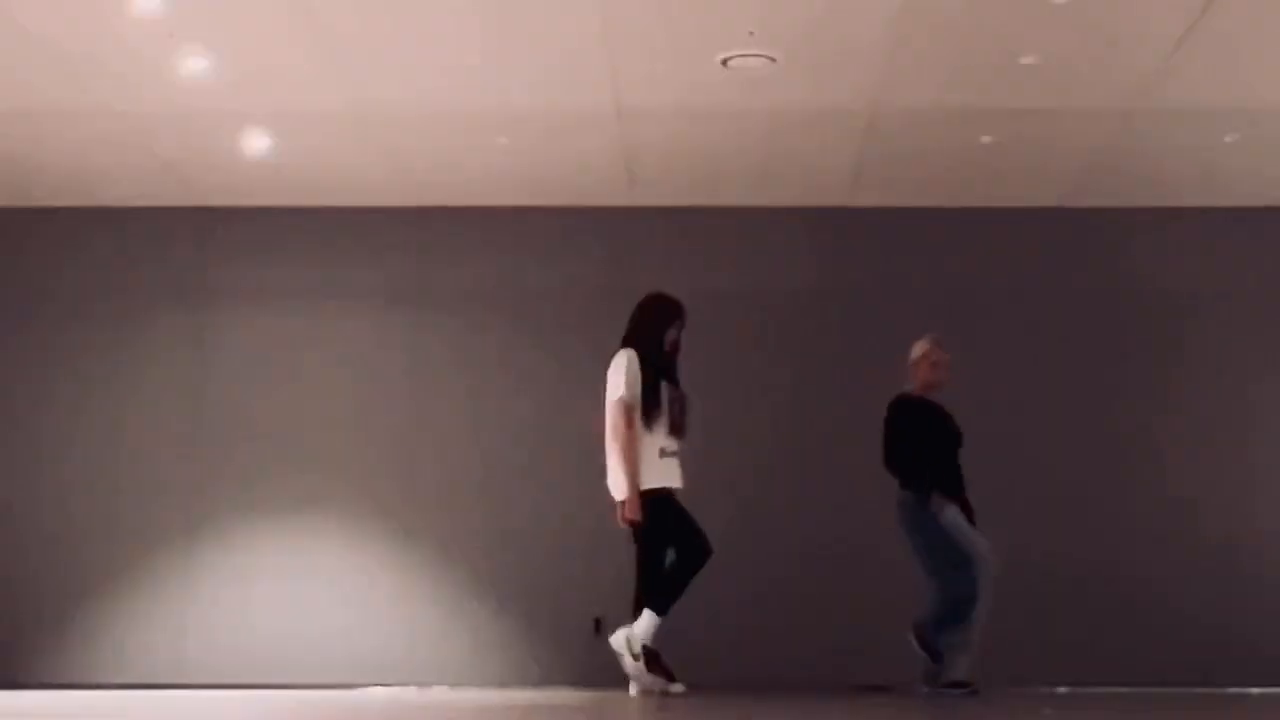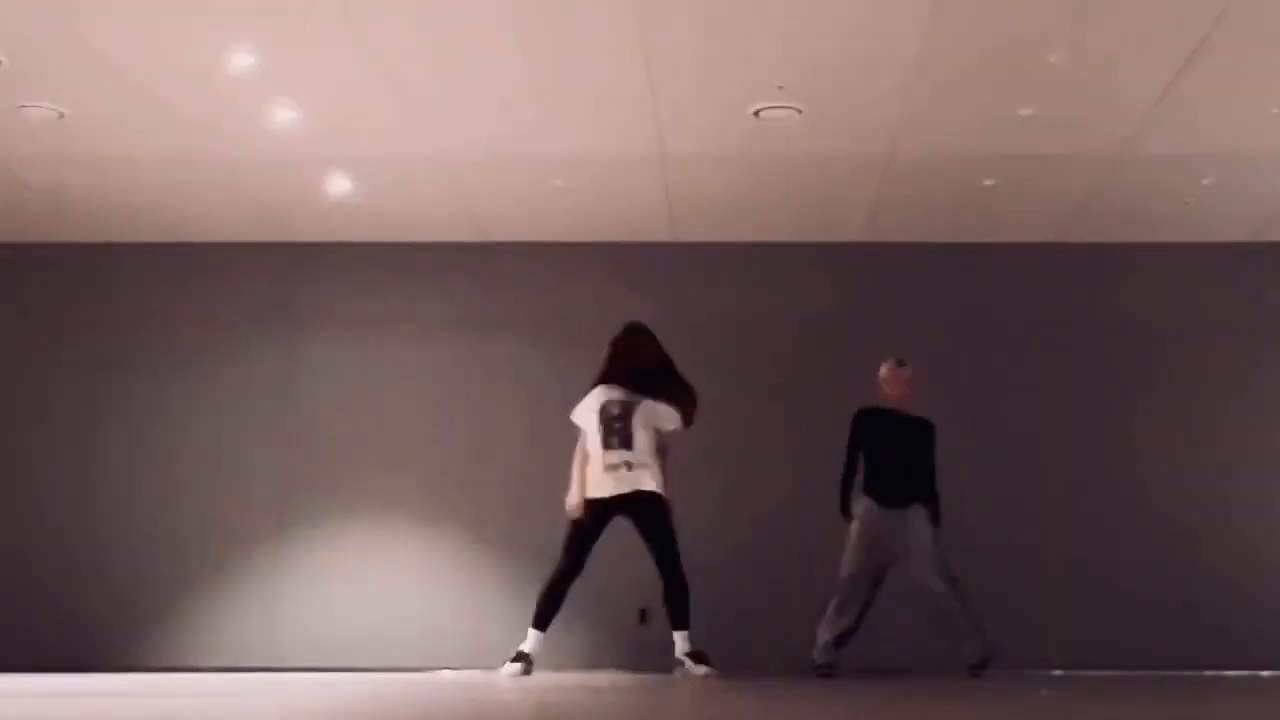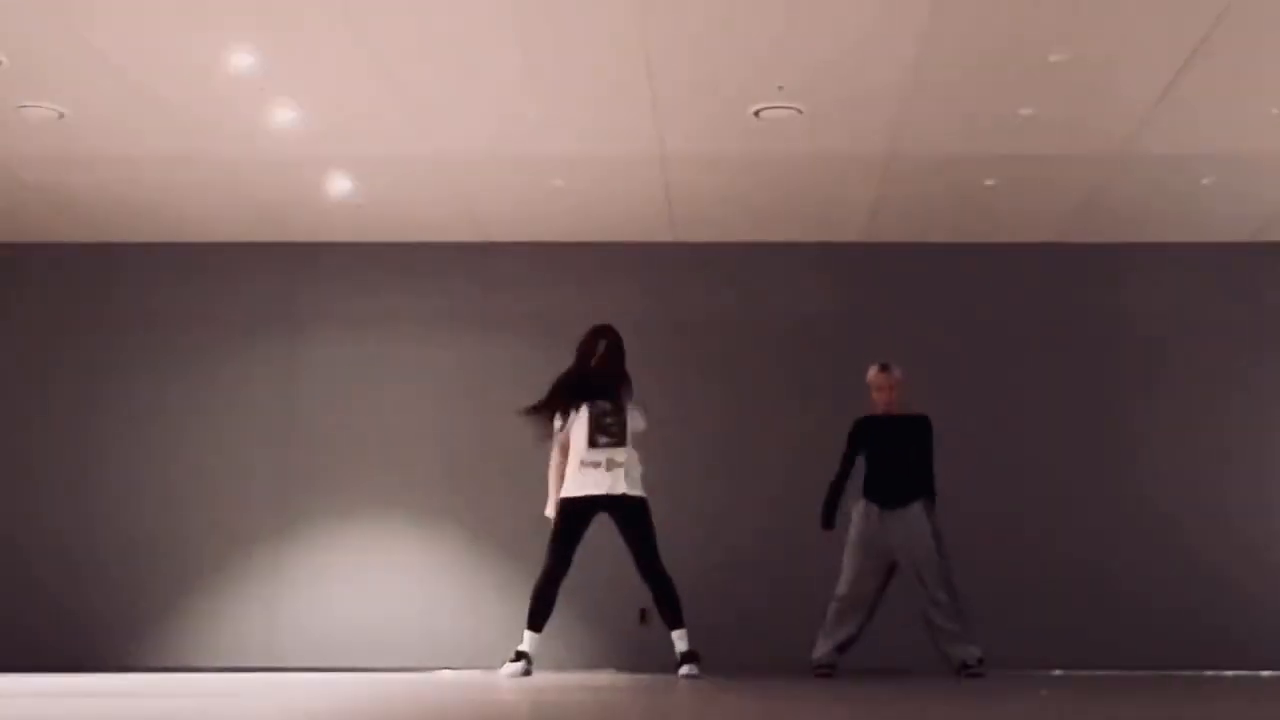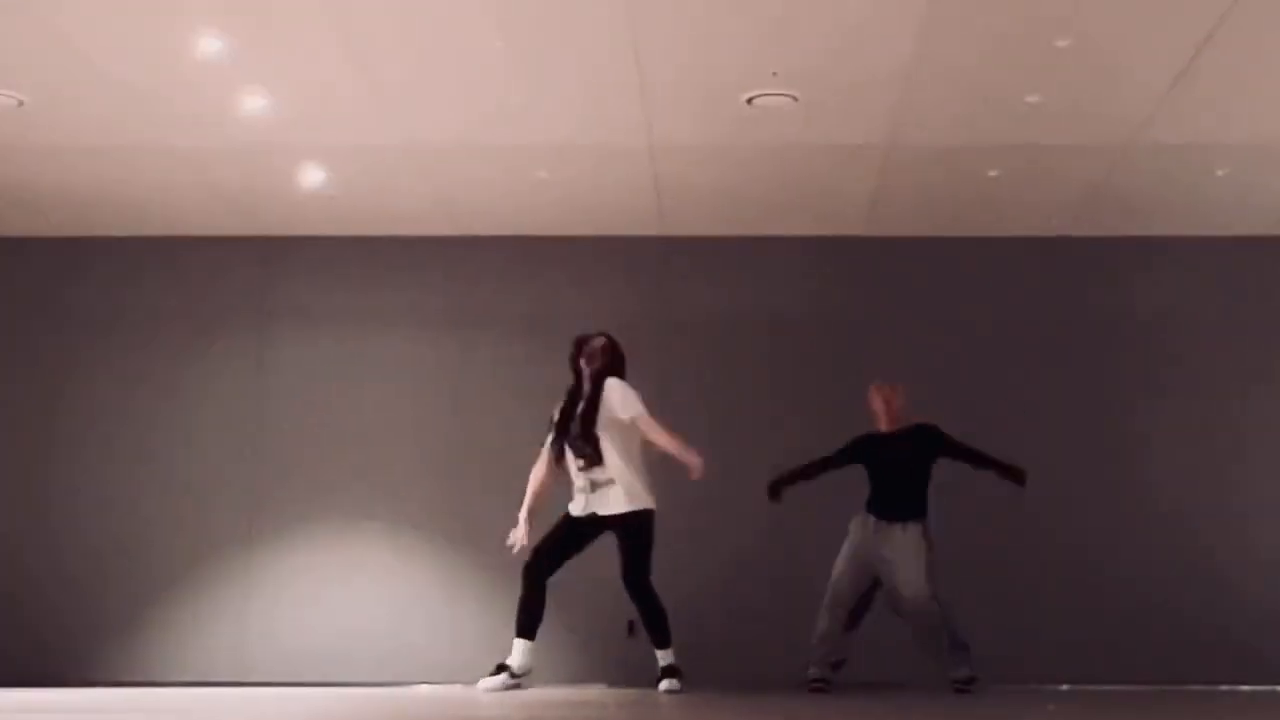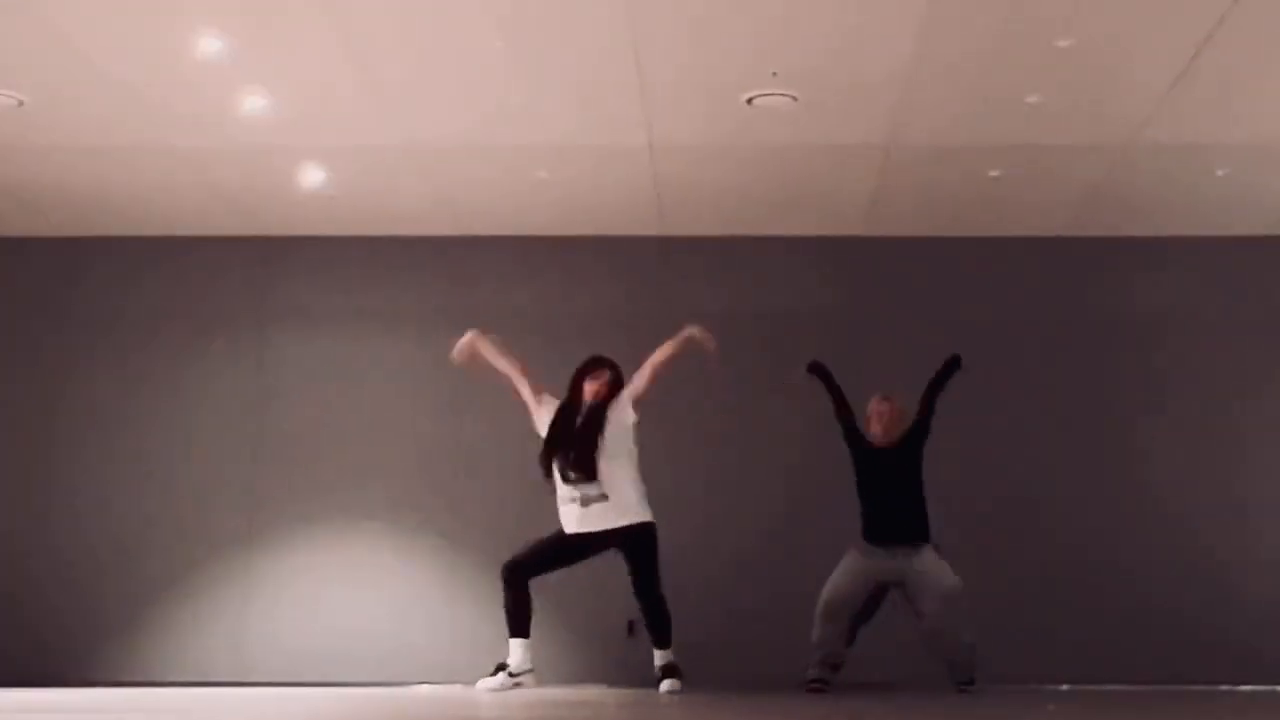
dt=0.5s
person 1, frame 1
left shoulder: (658, 368)
right shoulder: (628, 360)
right elbow: (621, 428)
left wrist: (636, 491)
right wrist: (630, 491)
left hip: (656, 484)
right hip: (642, 485)
left knee: (653, 569)
right knee: (695, 550)
left ankle: (643, 656)
right ankle: (636, 637)
person 1, frame 2
left shoulder: (658, 397)
right shoulder: (596, 396)
left elbow: (663, 452)
right elbow: (582, 451)
left wrist: (663, 494)
right wrist: (575, 492)
left hip: (644, 491)
right hip: (597, 492)
left knee: (671, 567)
right knee: (567, 569)
left ankle: (685, 651)
right ankle: (527, 651)
person 1, frame 3
left shoulder: (629, 395)
right shoulder: (571, 395)
right elbow: (560, 449)
right wrist: (552, 500)
left hip: (626, 492)
right hip: (578, 491)
left knee: (652, 567)
right knee: (554, 568)
left ankle: (684, 650)
right ankle: (525, 652)
person 1, frame 4
left shoulder: (612, 389)
right shoulder: (568, 407)
left elbow: (646, 425)
right elbow: (546, 461)
left wrist: (686, 454)
right wrist: (524, 515)
left hip: (628, 505)
right hip: (584, 509)
left knee: (636, 582)
right knee: (535, 569)
left ankle: (668, 664)
right ankle: (517, 664)
person 1, frame 5
left shoulder: (618, 411)
right shoulder: (554, 414)
left elbow: (650, 368)
right elbow: (517, 375)
left wrist: (685, 336)
right wrist: (480, 342)
left hip: (628, 520)
right hip: (579, 527)
left knee: (647, 589)
right knee: (514, 570)
left ankle: (665, 664)
right ankle: (519, 665)
person 2, frame 1
left shoulder: (940, 413)
right shoulder: (902, 406)
right elbow: (892, 458)
left wrist: (965, 509)
right wrist: (921, 488)
left hip: (943, 505)
right hip: (922, 504)
left knee: (958, 582)
right knee: (975, 562)
left ankle: (944, 671)
right ankle: (929, 633)
person 2, frame 2
left shoulder: (923, 427)
right shoulder: (865, 418)
left elbow: (928, 474)
right elbow: (850, 462)
left wrist: (934, 515)
right wrist: (845, 500)
left hip: (912, 513)
right hip: (872, 510)
left knee: (940, 583)
right knee: (852, 584)
left ankle: (979, 650)
right ankle: (825, 653)
person 2, frame 3
left shoulder: (919, 424)
right shoulder: (864, 427)
left elbow: (925, 471)
right elbow: (845, 468)
left wrist: (931, 507)
right wrist: (830, 506)
left hip: (911, 514)
right hip: (871, 515)
left knee: (937, 586)
right knee: (852, 588)
left ankle: (965, 656)
right ankle: (825, 654)
person 2, frame 4
left shoulder: (923, 435)
right shoulder: (866, 444)
left elbow: (962, 452)
right elbow: (828, 462)
left wrist: (1001, 467)
right wrist: (789, 478)
left hip: (908, 530)
right hip: (869, 526)
left knee: (918, 598)
right knee: (838, 595)
left ankle: (960, 668)
right ankle: (822, 668)
person 2, frame 5
left shoulder: (911, 446)
right shoulder: (862, 452)
left elbow: (927, 408)
right elbow: (844, 414)
left wrist: (947, 371)
right wrist: (825, 377)
left hip: (915, 551)
right hip: (871, 551)
left knee: (946, 592)
right knee: (833, 601)
left ankle: (962, 670)
right ankle: (822, 670)
